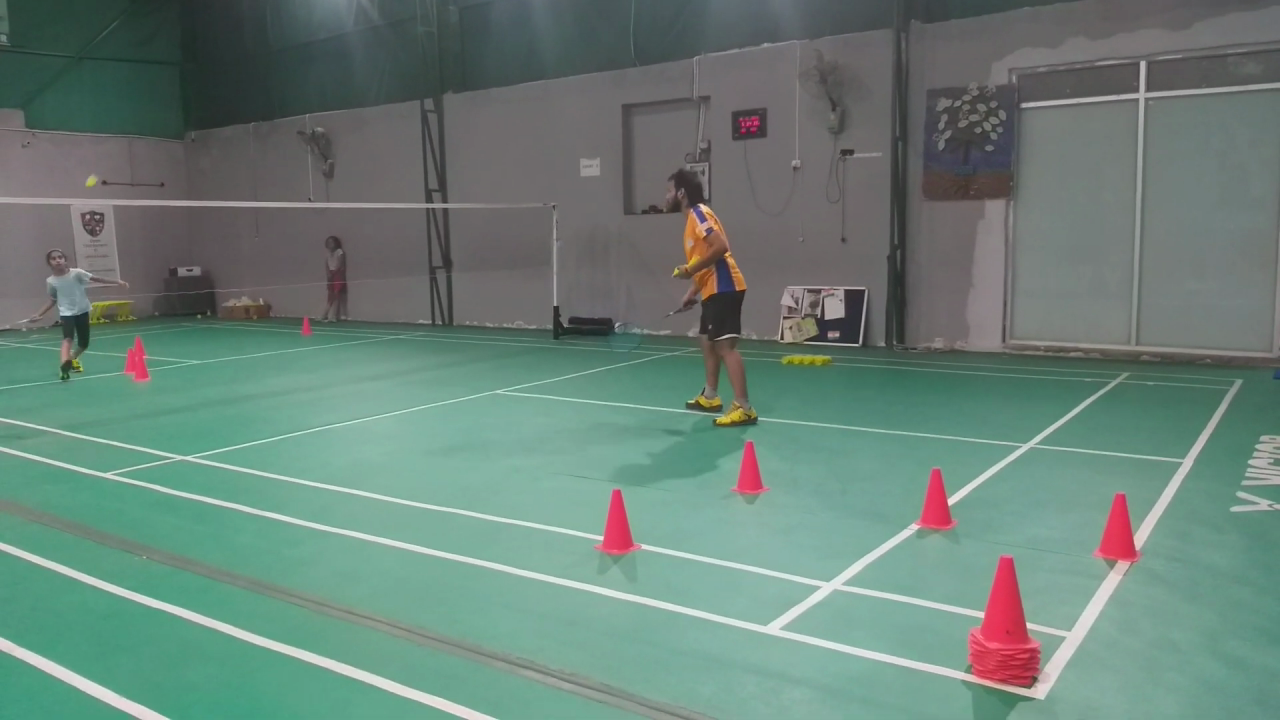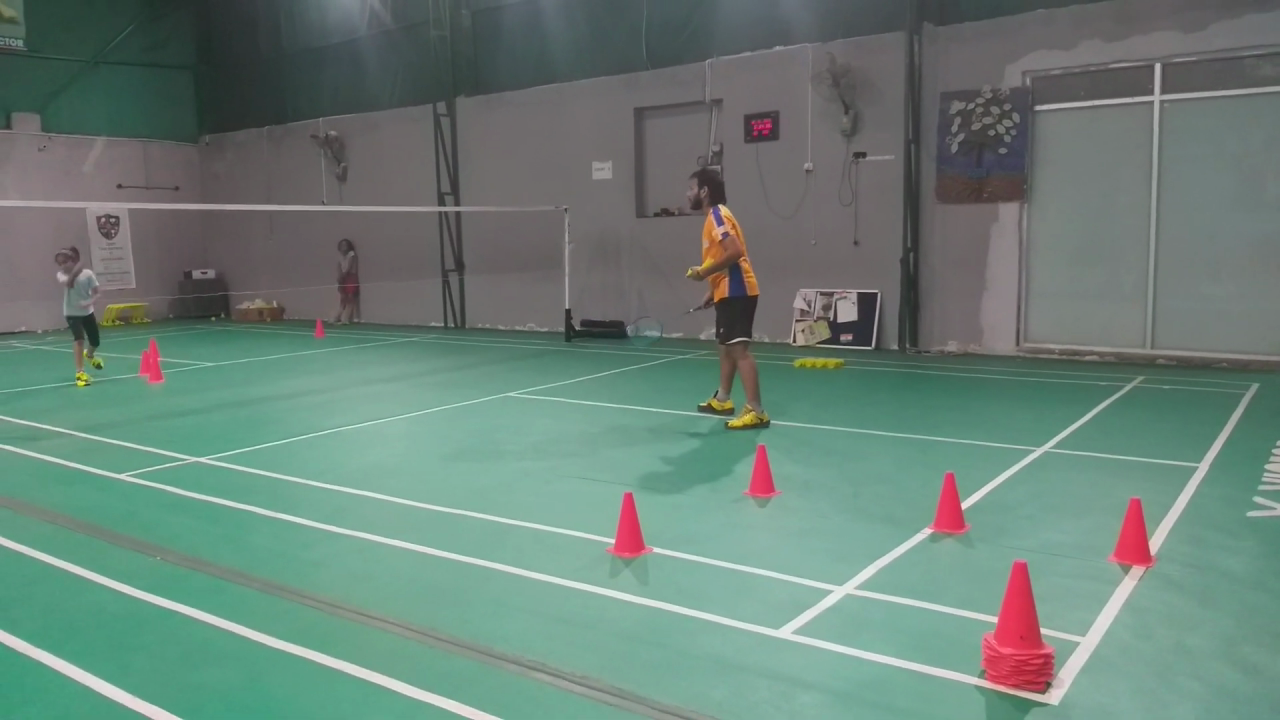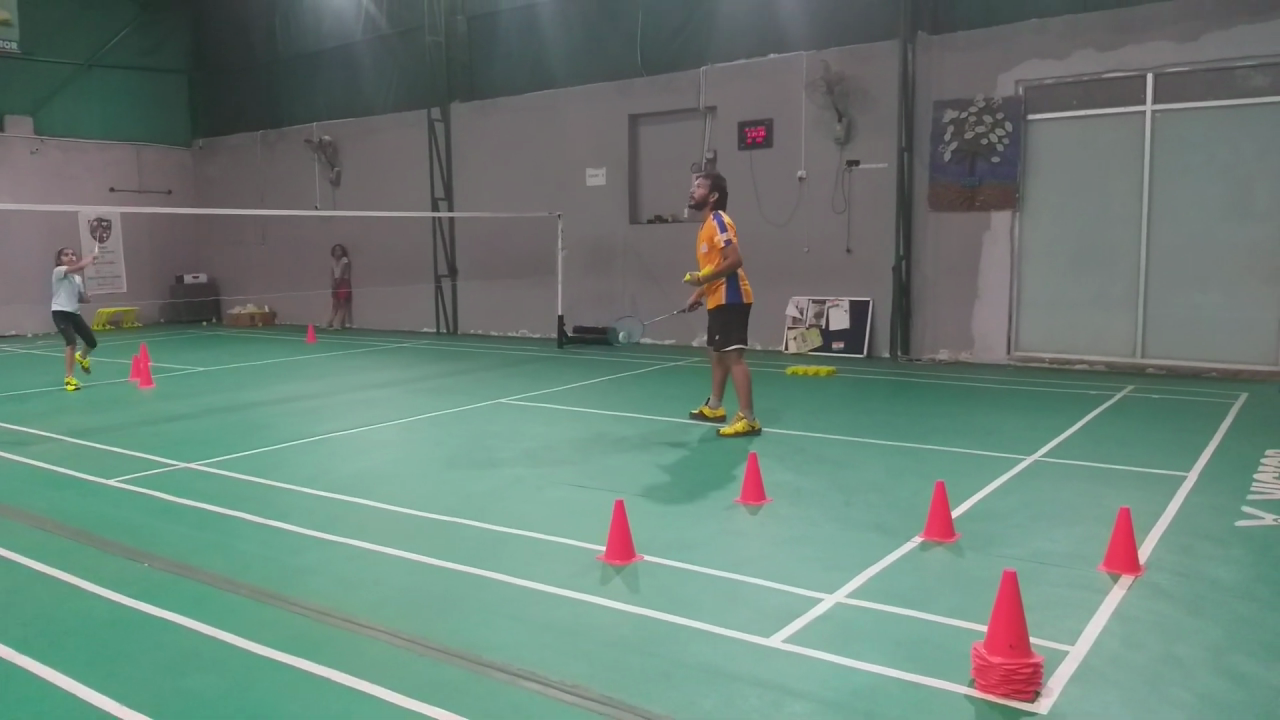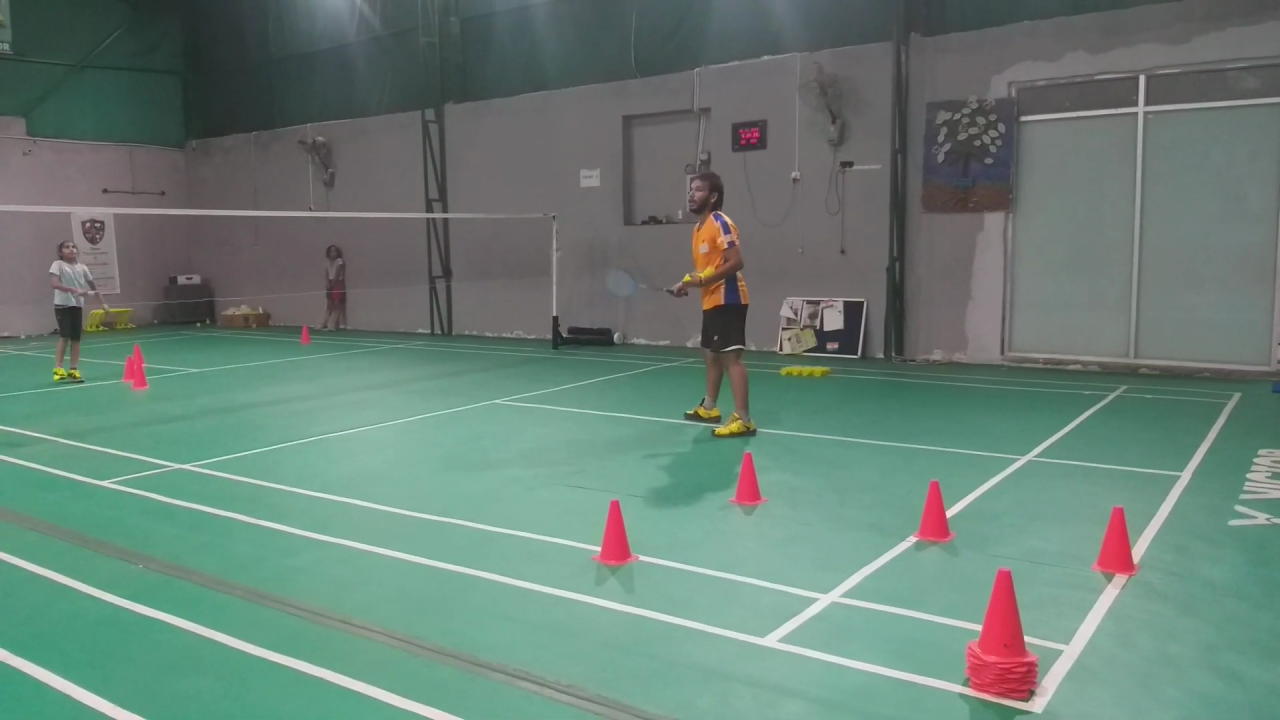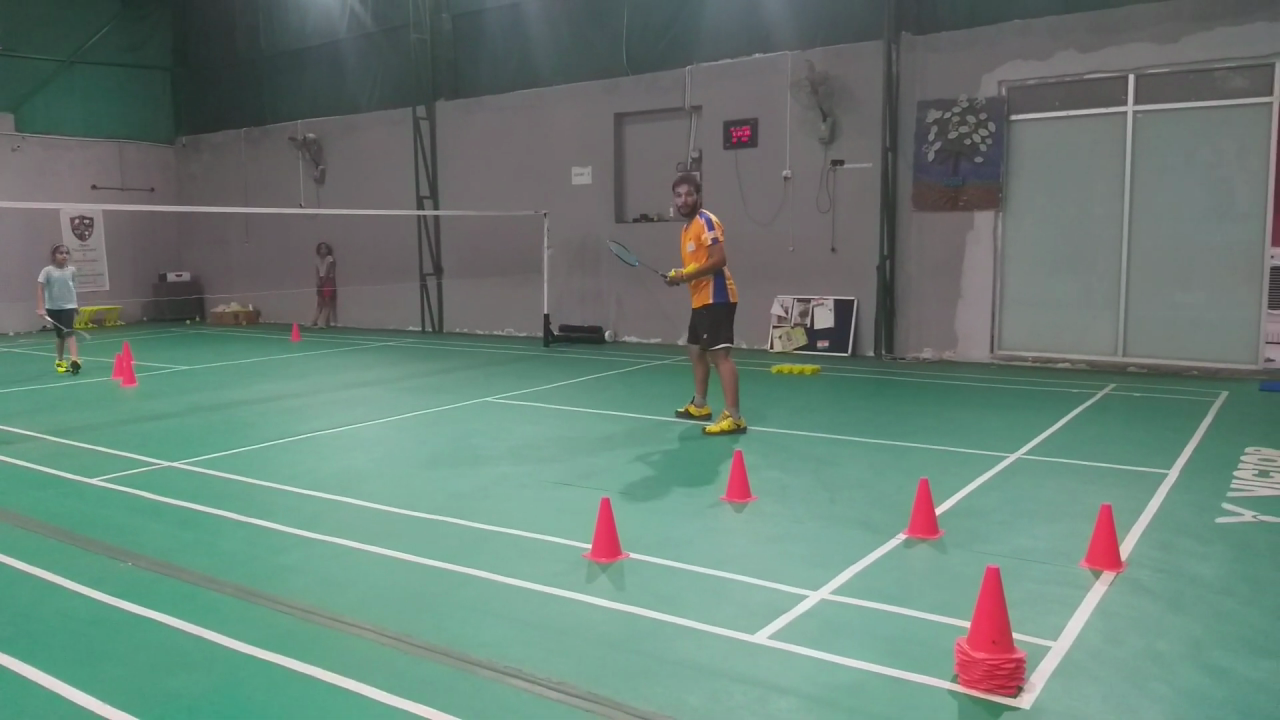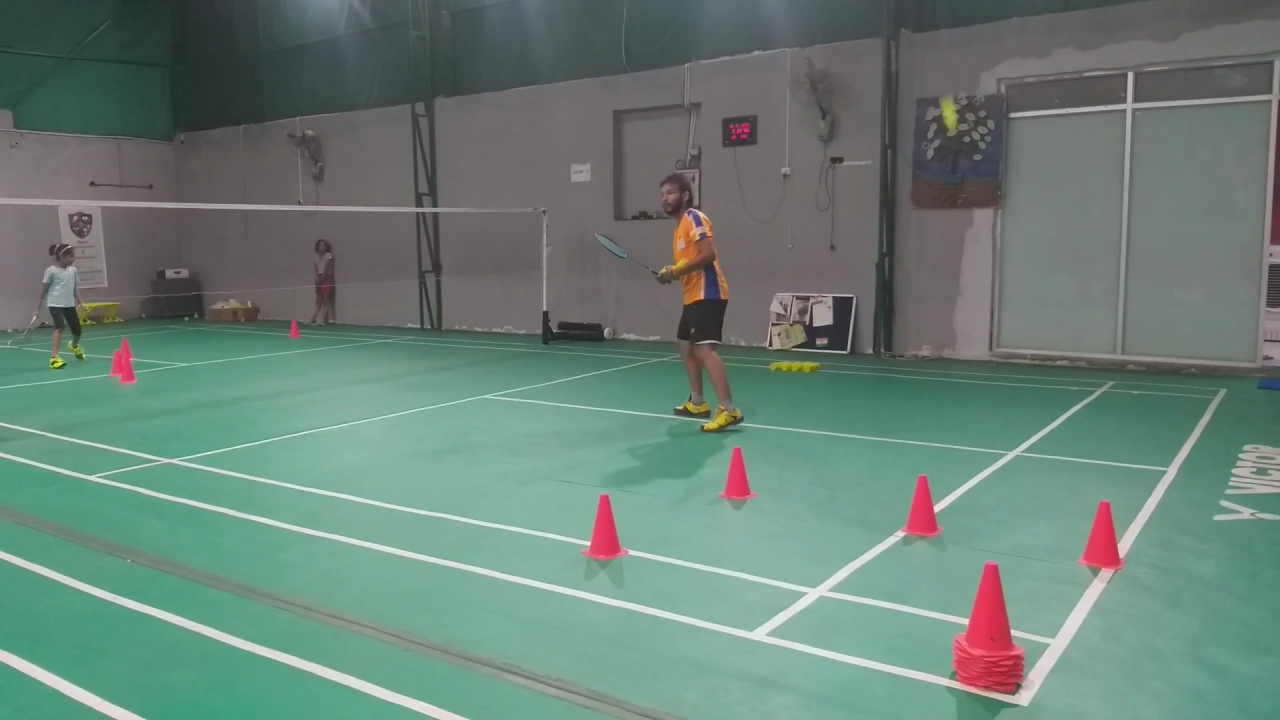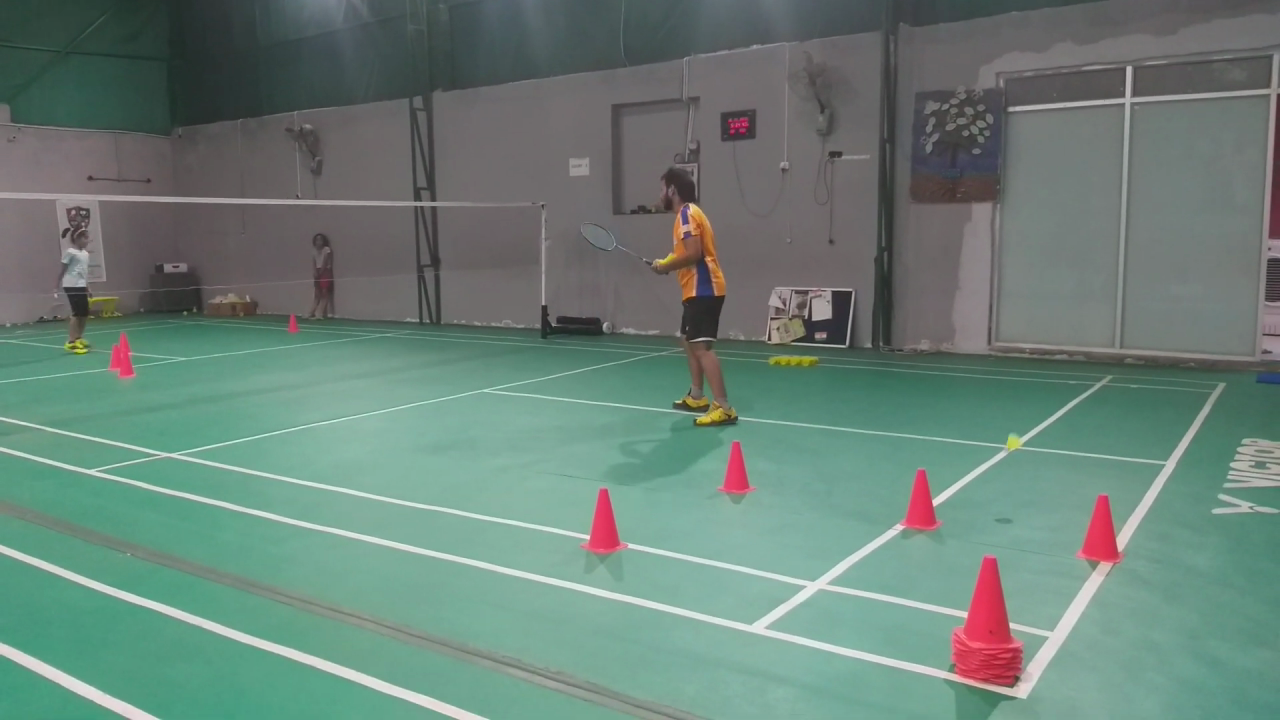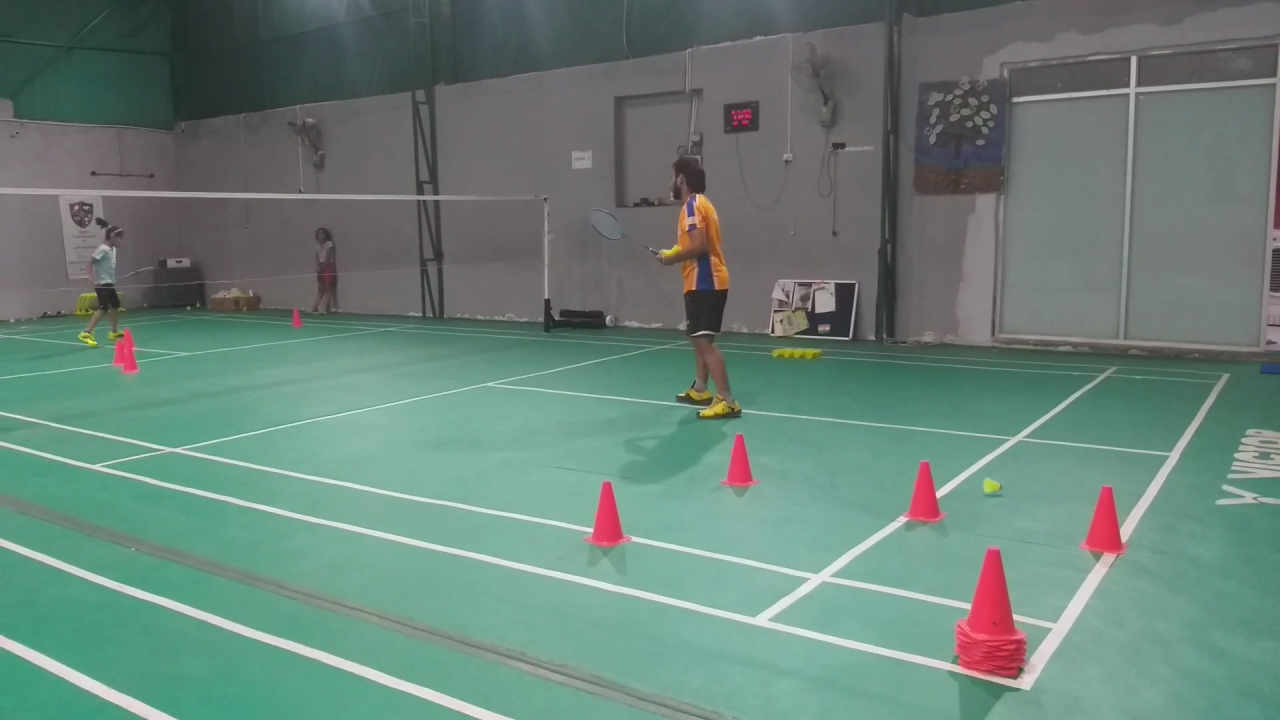
dt=0.4s
person 1, frame 1
left shoulder: (699, 213)
right shoulder: (692, 218)
left elbow: (720, 247)
left wrist: (689, 269)
right wrist: (691, 293)
left hip: (723, 289)
right hip: (713, 290)
left knee: (726, 346)
right knee: (708, 343)
left ankle: (744, 408)
right ankle: (710, 397)
person 1, frame 2
left shoulder: (718, 215)
right shoulder: (713, 217)
left elbow: (734, 253)
left wrist: (703, 272)
right wrist: (712, 291)
left hip: (736, 292)
right hip: (728, 292)
left knee: (739, 349)
right knee: (725, 347)
left ankle: (756, 411)
right ankle: (722, 400)
person 1, frame 3
left shoulder: (719, 221)
right shoulder: (705, 226)
left elbow: (735, 260)
left wrist: (702, 278)
right wrist: (699, 293)
left hip: (730, 299)
right hip: (717, 301)
left knee: (733, 356)
right knee: (717, 354)
left ankle: (748, 419)
right ankle: (714, 407)
person 1, frame 4
left shoulder: (721, 223)
right shoulder: (699, 227)
left elbow: (736, 262)
left wrist: (703, 280)
right wrist: (687, 283)
left hip: (727, 301)
right hip: (711, 302)
left knee: (731, 357)
right knee: (711, 355)
left ankle: (743, 419)
right ankle: (709, 408)
person 1, frame 5
left shoulder: (706, 221)
right shoulder: (687, 227)
left elbow: (719, 260)
left wrist: (686, 275)
right wrist: (679, 276)
left hip: (716, 299)
right hip: (700, 301)
left knee: (720, 355)
right knee: (697, 351)
left ankle: (733, 417)
right ankle: (699, 405)
person 1, frame 6
left shoulder: (694, 218)
right shoulder: (681, 225)
left elbow: (707, 255)
left wrist: (675, 271)
right wrist: (672, 273)
left hip: (707, 294)
right hip: (694, 296)
left knee: (704, 350)
right knee: (686, 347)
left ankle: (728, 409)
right ankle: (697, 403)
person 1, frame 7
left shoulder: (686, 214)
right shoulder: (689, 213)
left elbow: (693, 254)
left wrist: (664, 266)
right wrist: (668, 264)
left hip: (702, 290)
right hip: (701, 289)
left knee: (702, 347)
right knee: (690, 343)
left ankle: (723, 407)
right ankle: (696, 397)
person 1, frame 8
left shoulder: (692, 205)
right shoulder: (700, 203)
left elbow: (698, 246)
left wrist: (670, 258)
right wrist: (673, 254)
left hip: (703, 283)
right hip: (708, 281)
left knee: (704, 341)
right knee: (699, 338)
left ankle: (727, 401)
right ankle: (700, 390)
